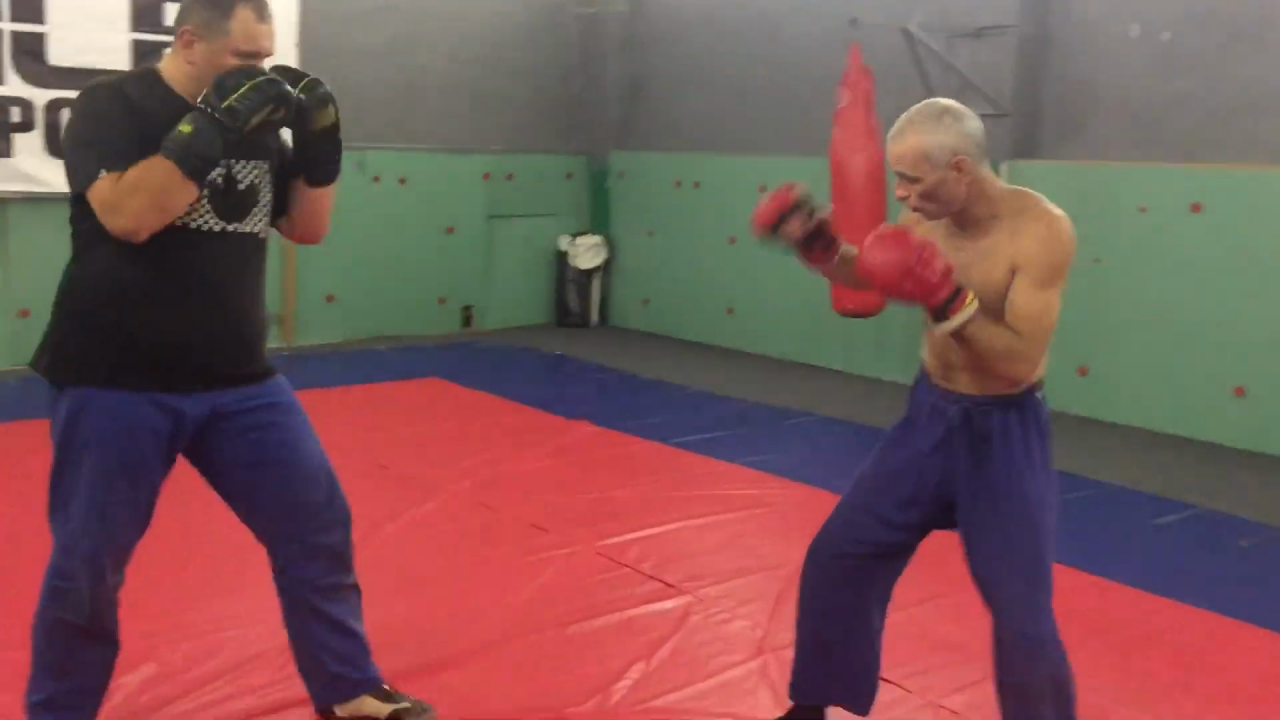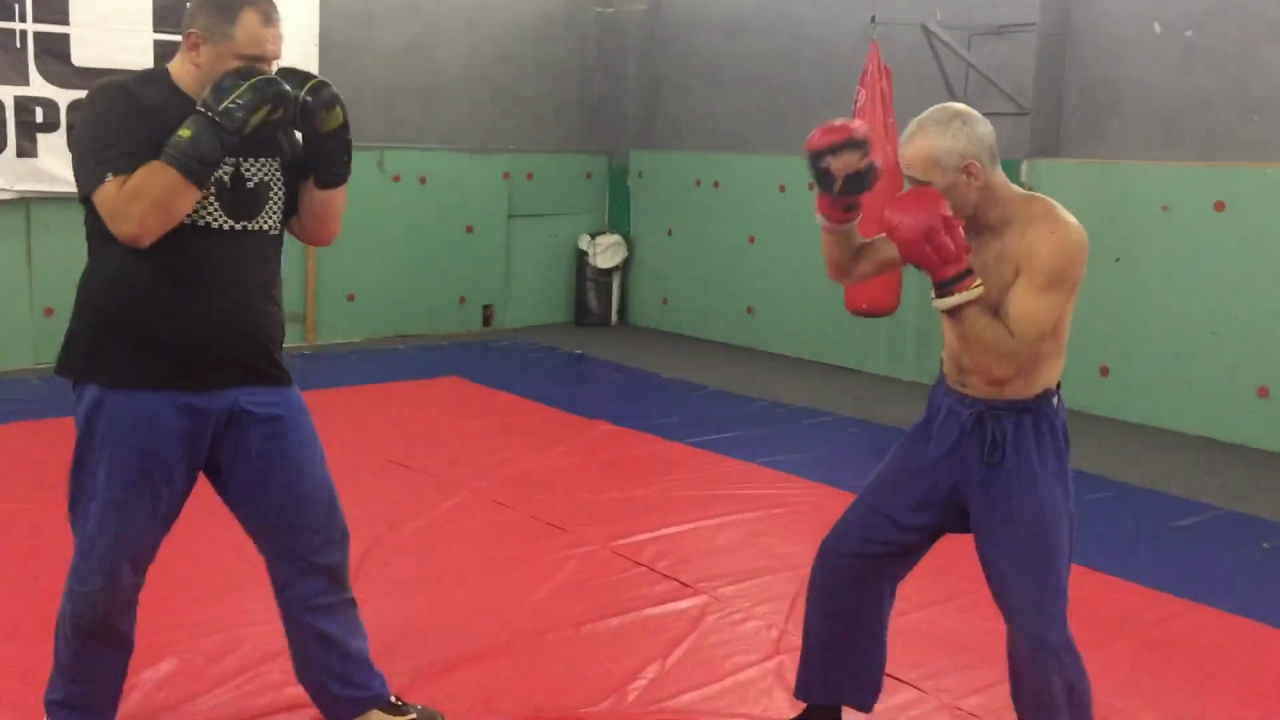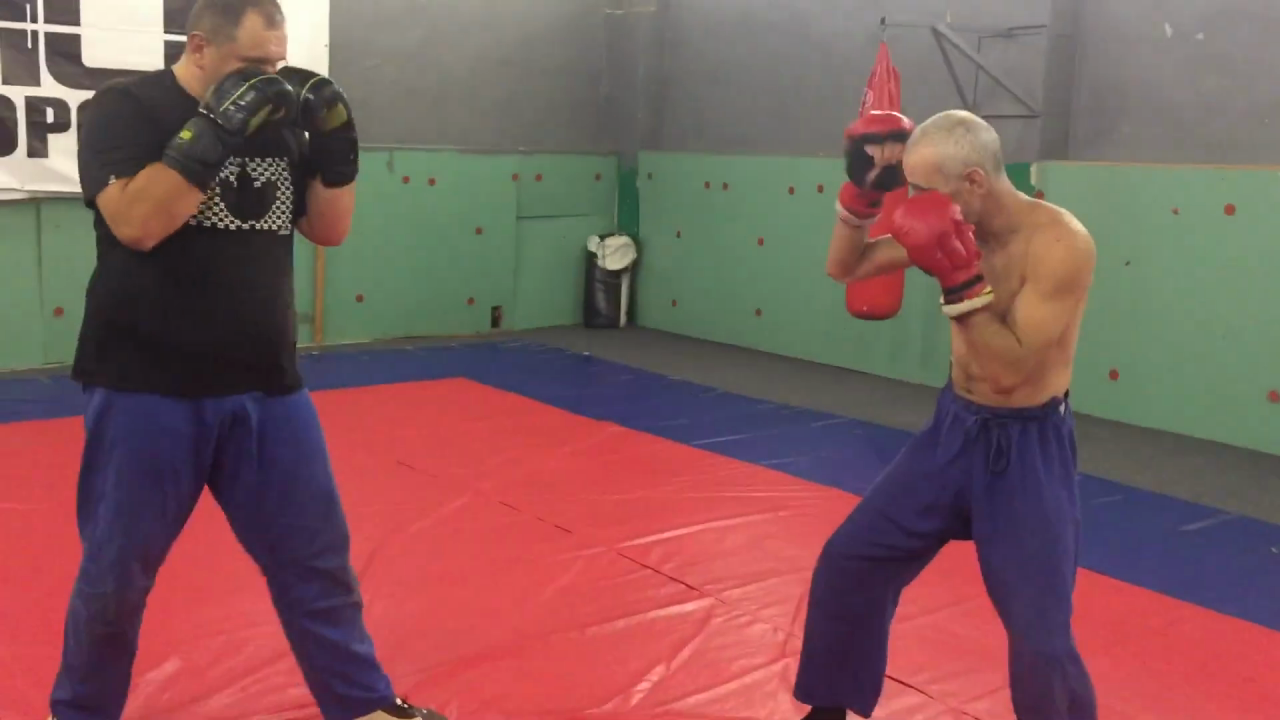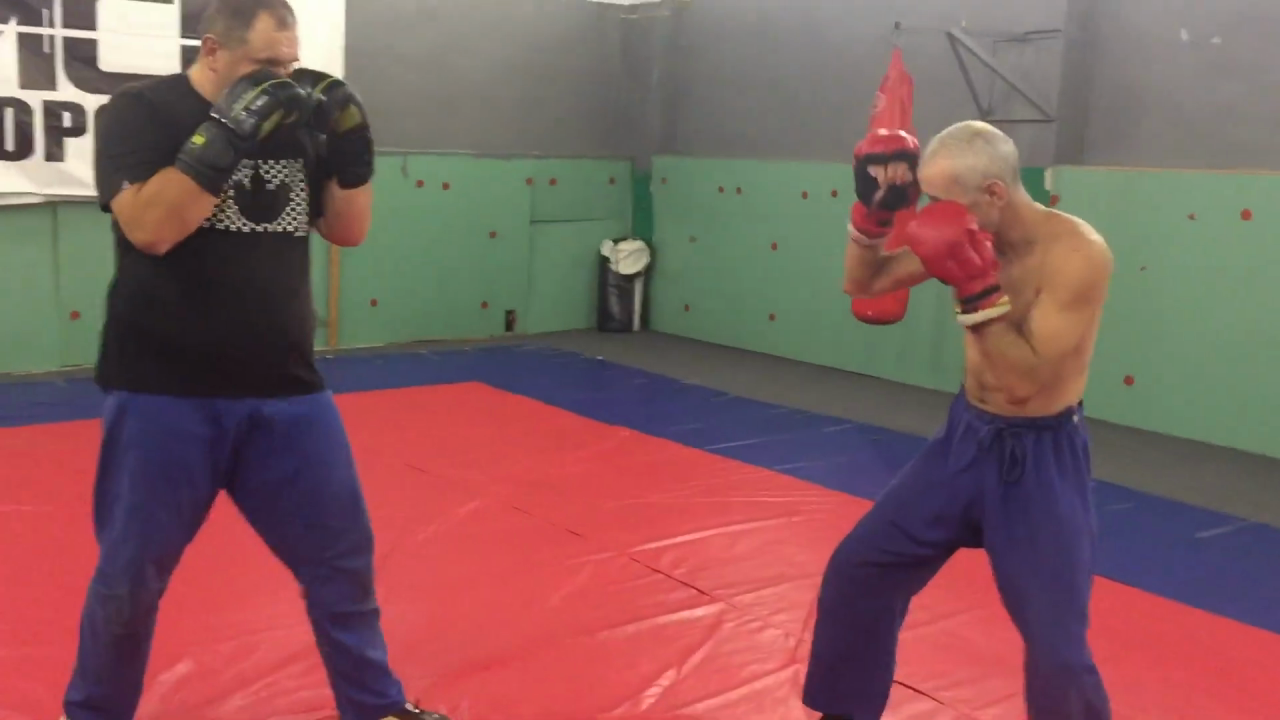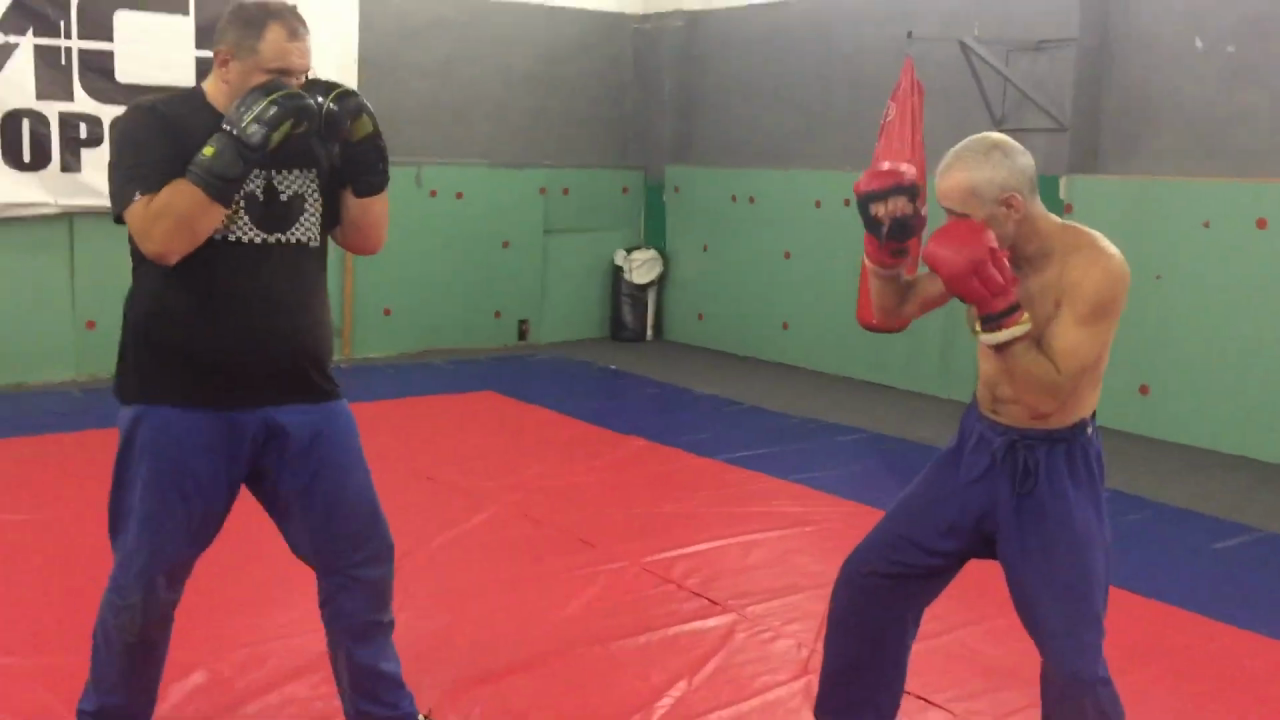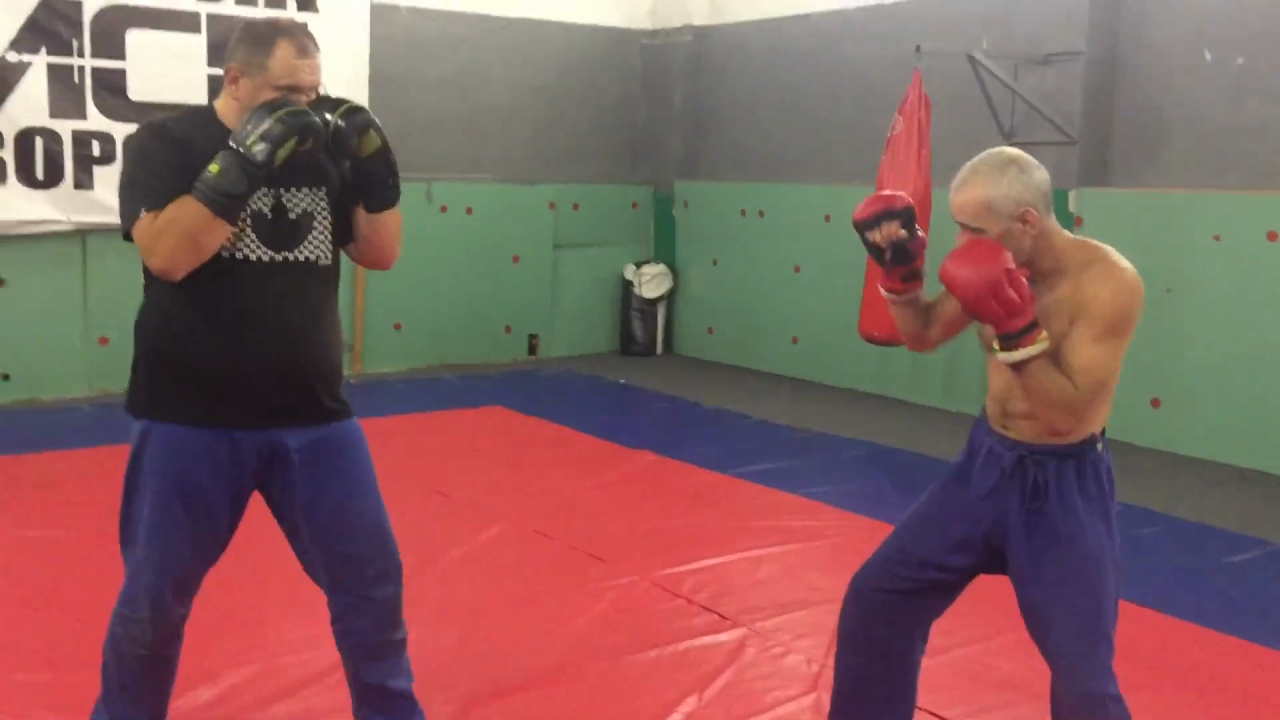
dt=0.1s
person 1, frame 1
left shoulder: (251, 117)
right shoulder: (113, 105)
left elbow: (306, 228)
right elbow: (129, 214)
left wrist: (319, 143)
right wrist: (211, 127)
left hip: (236, 379)
right hip: (118, 381)
left knee: (316, 523)
right knee: (87, 562)
person 1, frame 2
left shoulder: (267, 118)
right shoulder: (118, 107)
left elbow: (319, 229)
right elbow: (133, 219)
left wrist: (329, 142)
right wrist: (213, 130)
left hip: (255, 380)
right hip: (139, 383)
left knee: (313, 546)
right knee: (109, 563)
person 1, frame 3
left shoulder: (273, 118)
right shoulder: (124, 109)
left elbow: (329, 229)
right elbow: (136, 222)
left wrist: (335, 140)
right wrist: (215, 132)
left hip: (265, 385)
right hip: (147, 386)
left knee: (314, 551)
right knee: (118, 565)
person 1, frame 4
left shoulder: (294, 121)
right shoulder: (139, 114)
left elbow: (350, 229)
right elbow: (148, 227)
left wrist: (349, 140)
right wrist: (227, 133)
left hip: (286, 387)
right hip: (166, 390)
left knee: (339, 548)
right knee: (134, 567)
person 1, frame 5
left shoulder: (305, 132)
right shoulder: (152, 126)
left elbow: (367, 238)
right elbow: (160, 238)
left wrist: (363, 149)
right wrist: (237, 145)
left hip: (303, 396)
right hip: (183, 401)
left knee: (358, 556)
right knee: (147, 577)
person 1, frame 6
left shoulder: (321, 152)
right shoulder: (165, 144)
left elbow: (381, 254)
right elbow: (166, 256)
left wrist: (374, 164)
right wrist: (245, 162)
left hip: (312, 413)
right hip: (191, 417)
left knee: (368, 572)
right knee: (156, 591)
person 2, frame 1
left shoulder: (1042, 229)
right shoulder: (923, 218)
left elbow: (1021, 364)
right elbow: (863, 272)
left wrist: (945, 299)
right wrist: (819, 244)
left hip: (1003, 432)
right hip: (929, 418)
left knee: (1024, 616)
right knee: (837, 558)
person 2, frame 2
left shoulder: (1054, 235)
right shoulder: (946, 217)
left elbow: (1004, 365)
right elbow: (844, 268)
left wrist: (950, 275)
right wrist: (837, 198)
left hip: (1021, 438)
right hip: (947, 419)
left knee: (1037, 627)
right knee: (846, 559)
person 2, frame 3
left shoulder: (1061, 243)
right shoulder: (952, 224)
left elbow: (1012, 373)
right elbow: (845, 267)
left wrist: (960, 280)
right wrist: (861, 194)
left hip: (1027, 446)
right hip: (953, 425)
left knee: (1040, 635)
right knee: (850, 561)
person 2, frame 4
left shoulder: (1078, 253)
right shoulder: (967, 237)
left elbow: (1027, 384)
right elbow: (863, 281)
left wrist: (977, 289)
left hip: (1040, 456)
right hip: (966, 436)
left knee: (1056, 645)
right knee: (858, 569)
person 2, frame 5
left shoulder: (1095, 266)
right shoulder: (982, 250)
left elbow: (1046, 399)
right elbow: (893, 306)
left wrist: (998, 308)
right wrist: (885, 241)
left hip: (1054, 469)
right hip: (977, 446)
left knee: (1072, 658)
right knee: (868, 579)
person 2, frame 6
left shoulder: (1109, 283)
right shoulder: (996, 264)
left elbow: (1065, 416)
right elbow: (921, 335)
left wrist: (1017, 328)
right wrist: (898, 271)
left hip: (1063, 484)
right hip: (986, 462)
right knee: (878, 594)
